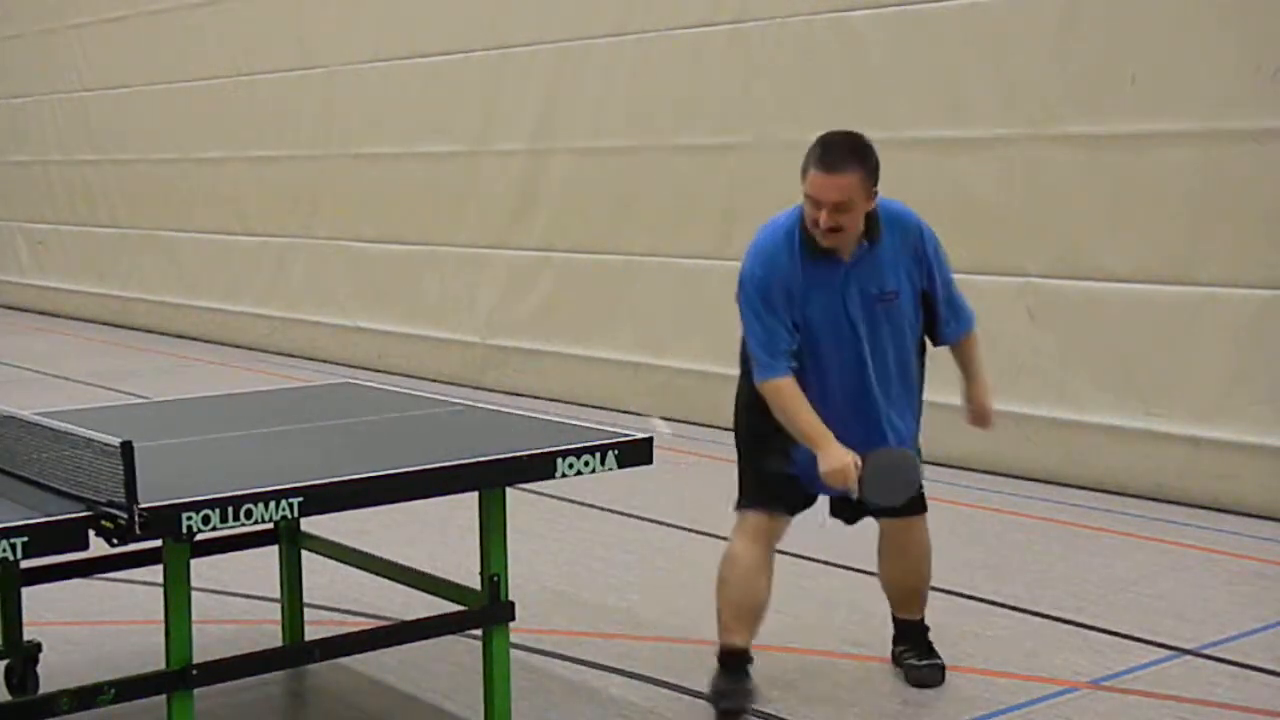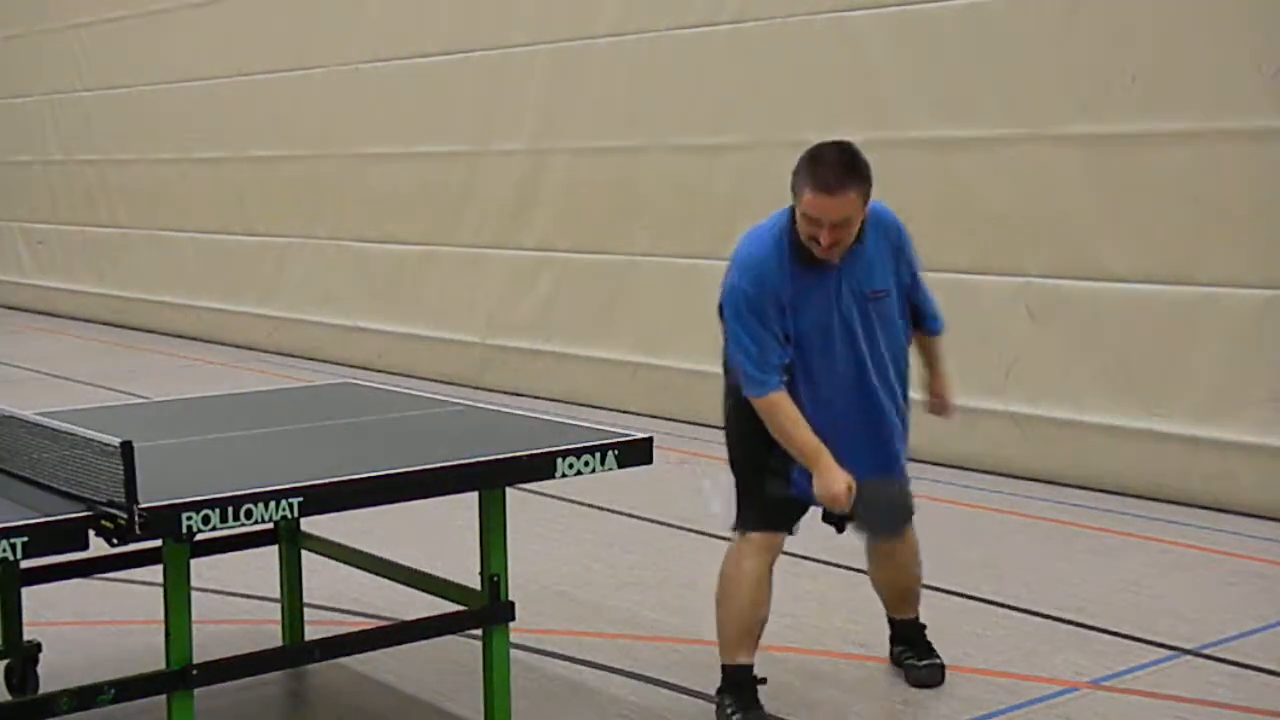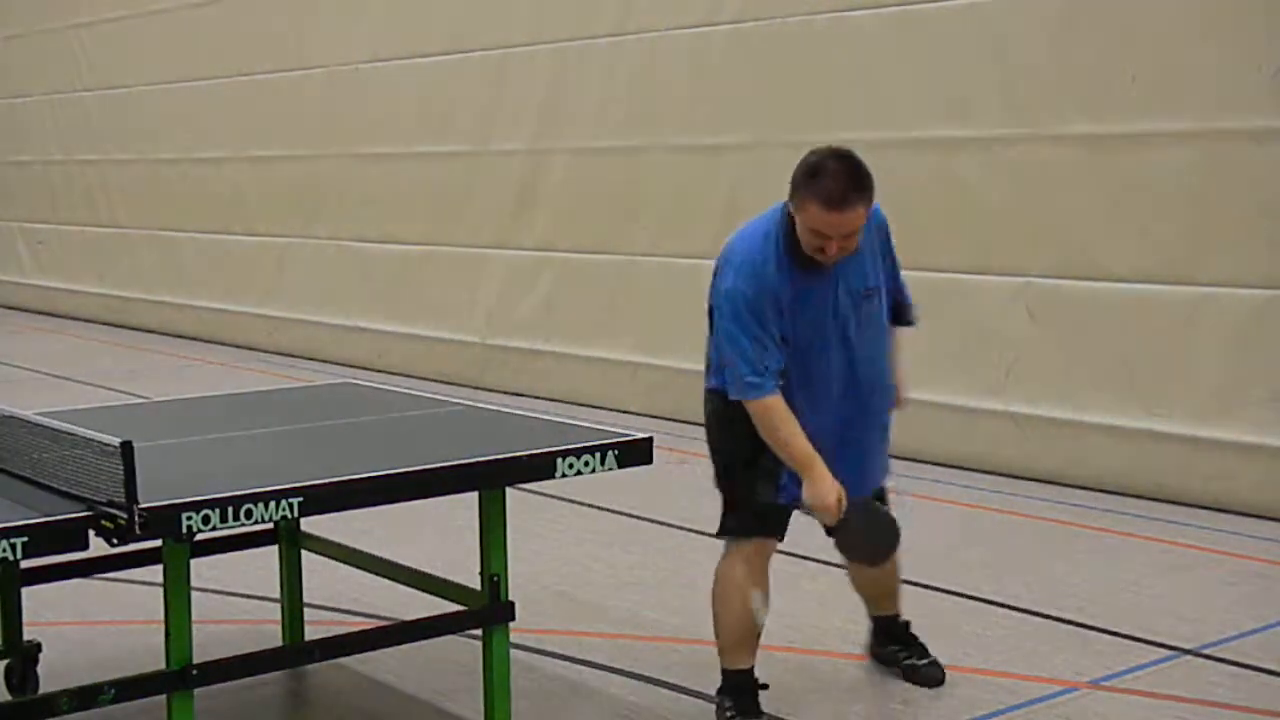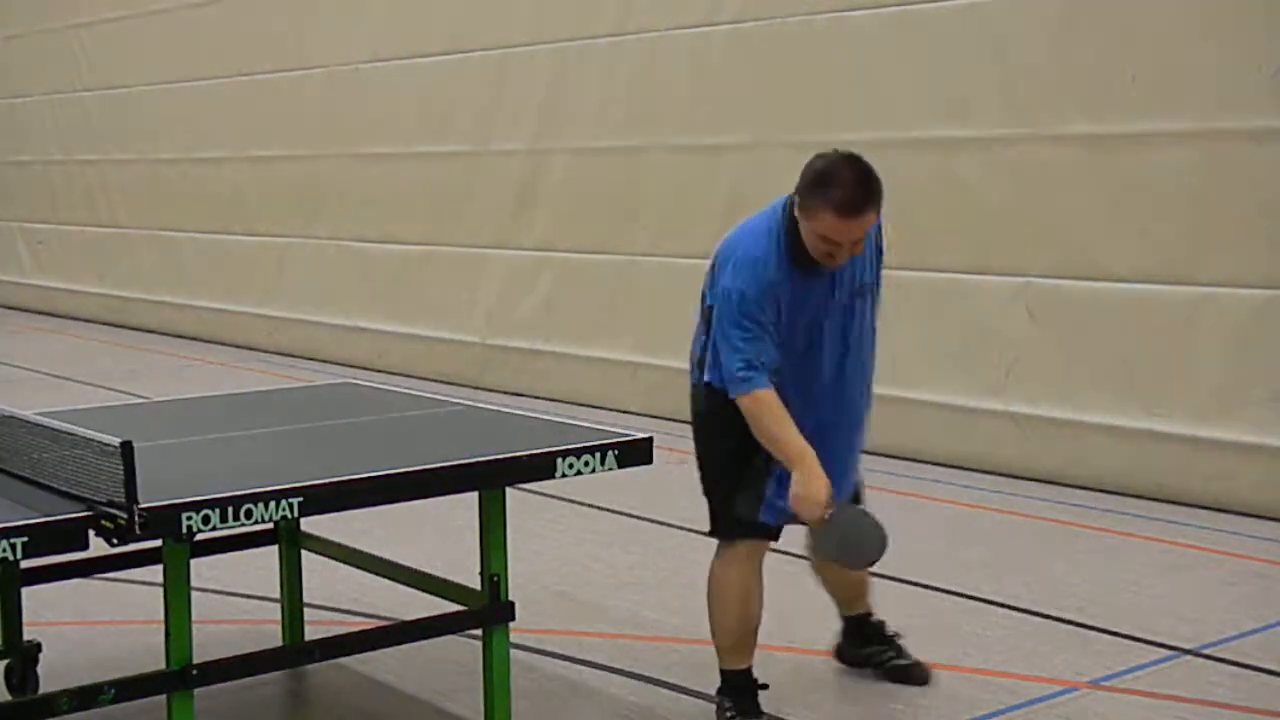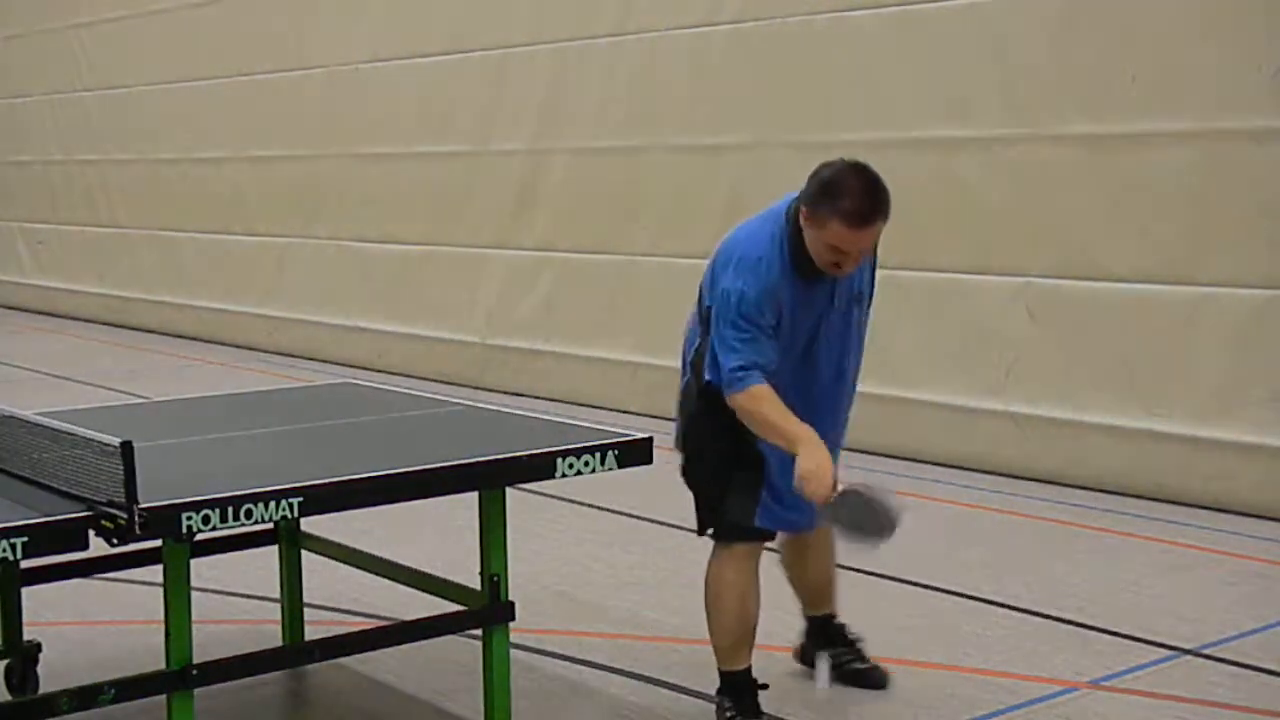
dt=0.1s
person 1, frame 1
left shoulder: (908, 234)
right shoulder: (769, 254)
left elbow: (952, 318)
right elbow: (771, 370)
left wrist: (974, 386)
right wrist: (825, 447)
left hip: (882, 416)
right hip: (788, 415)
left knee: (906, 518)
right knee: (758, 523)
left ankle: (910, 635)
right ankle: (732, 666)
person 1, frame 2
left shoulder: (888, 233)
right shoulder: (755, 266)
left elbow: (918, 316)
right elbow: (763, 385)
left wrist: (937, 380)
right wrist: (820, 463)
left hip: (869, 421)
right hip: (775, 421)
left knee: (890, 526)
right knee: (760, 535)
left ankle: (906, 635)
person 1, frame 3
left shoulder: (874, 230)
right shoulder: (748, 266)
left elbow: (891, 307)
right elbow: (756, 389)
left wrist: (888, 376)
right wrist: (812, 471)
left hip: (849, 419)
right hip: (759, 421)
right knee: (750, 541)
left ankle: (891, 633)
person 1, frame 4
left shoulder: (860, 237)
right shoulder: (749, 264)
right elbow: (749, 385)
right wrist: (803, 463)
left hip: (825, 408)
right hip: (744, 413)
left knee: (834, 517)
right knee: (745, 538)
left ankle: (862, 633)
person 1, frame 5
left shoulder: (853, 241)
right shoulder: (751, 266)
right elbow: (742, 383)
right wrist: (806, 447)
left hip: (807, 406)
right hip: (732, 412)
left knee: (809, 519)
right knee: (741, 539)
left ankle: (824, 634)
